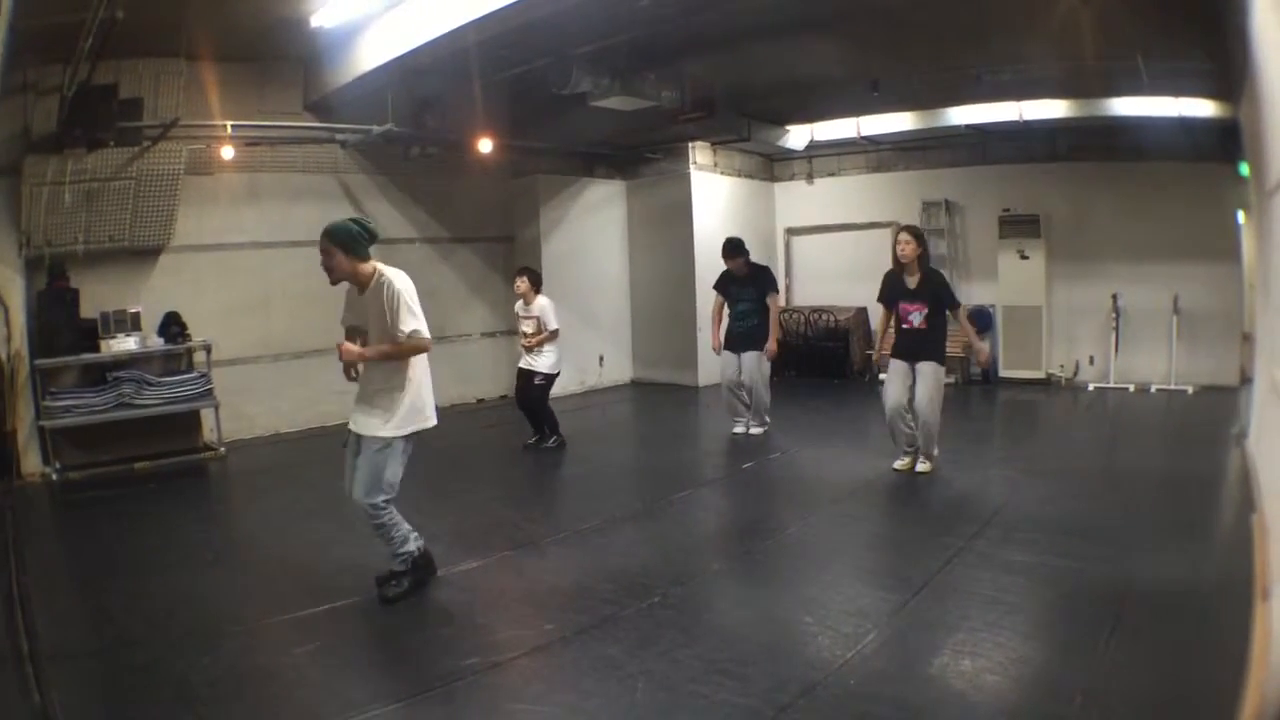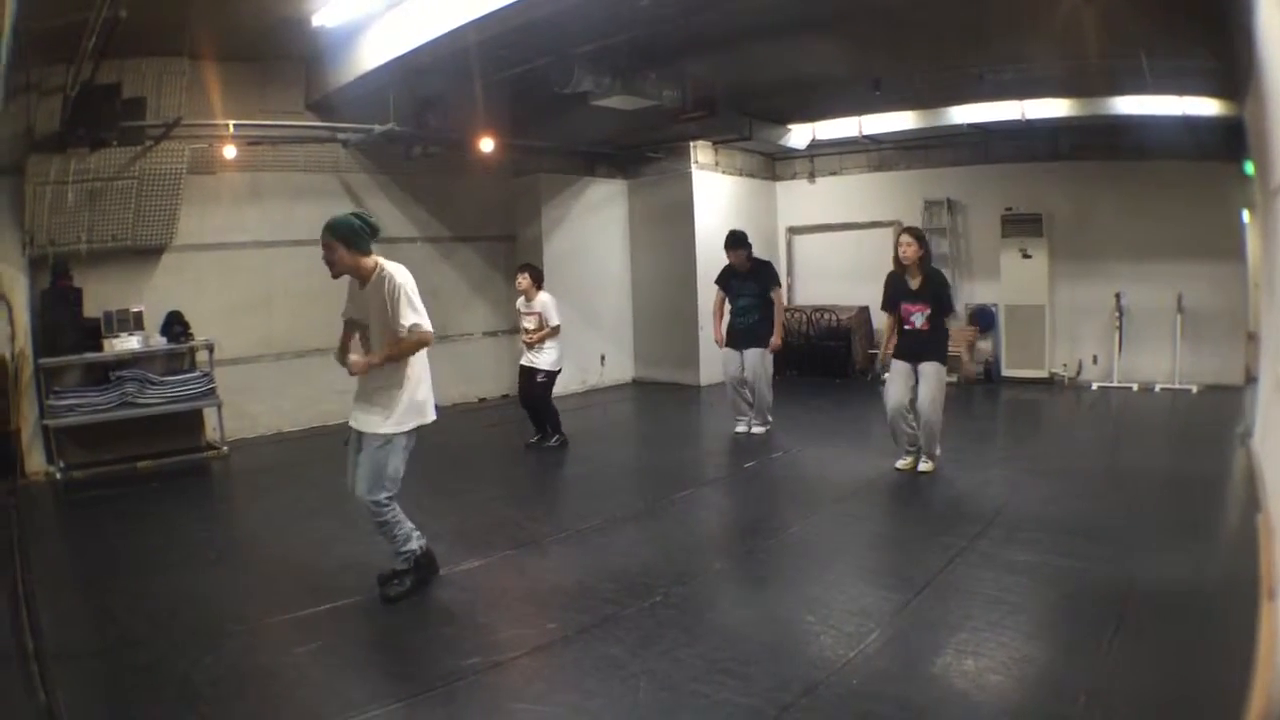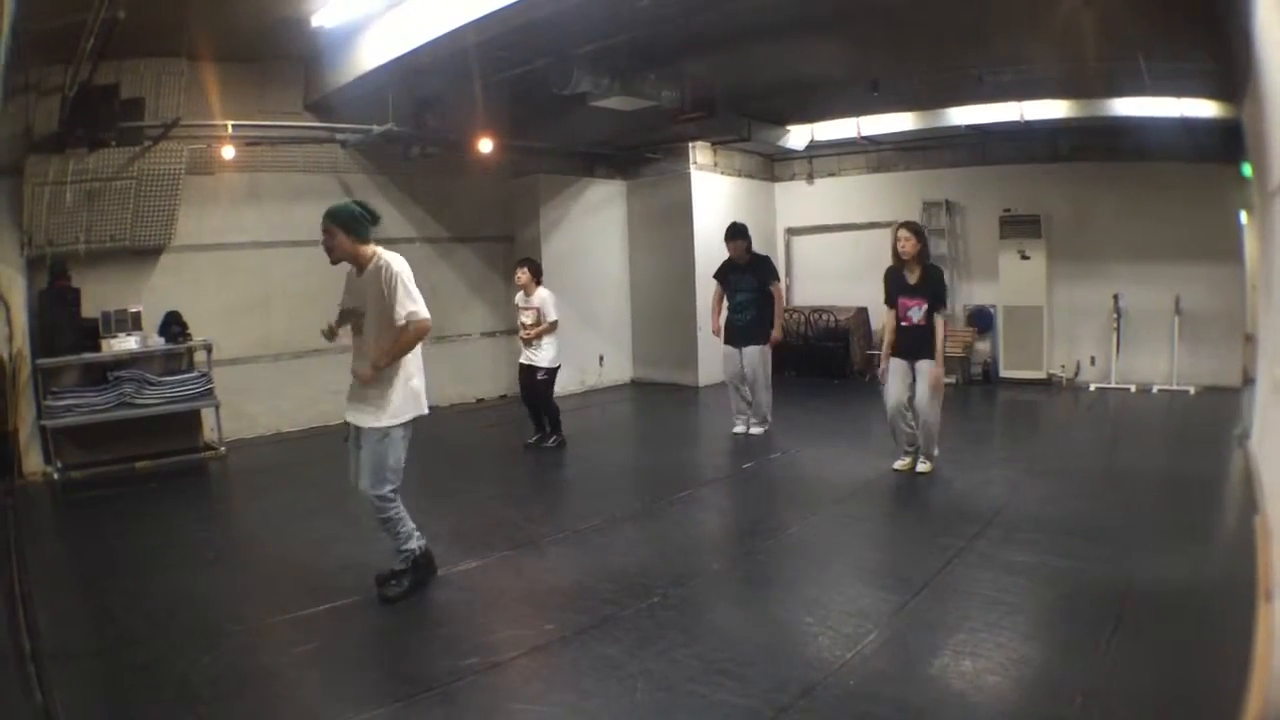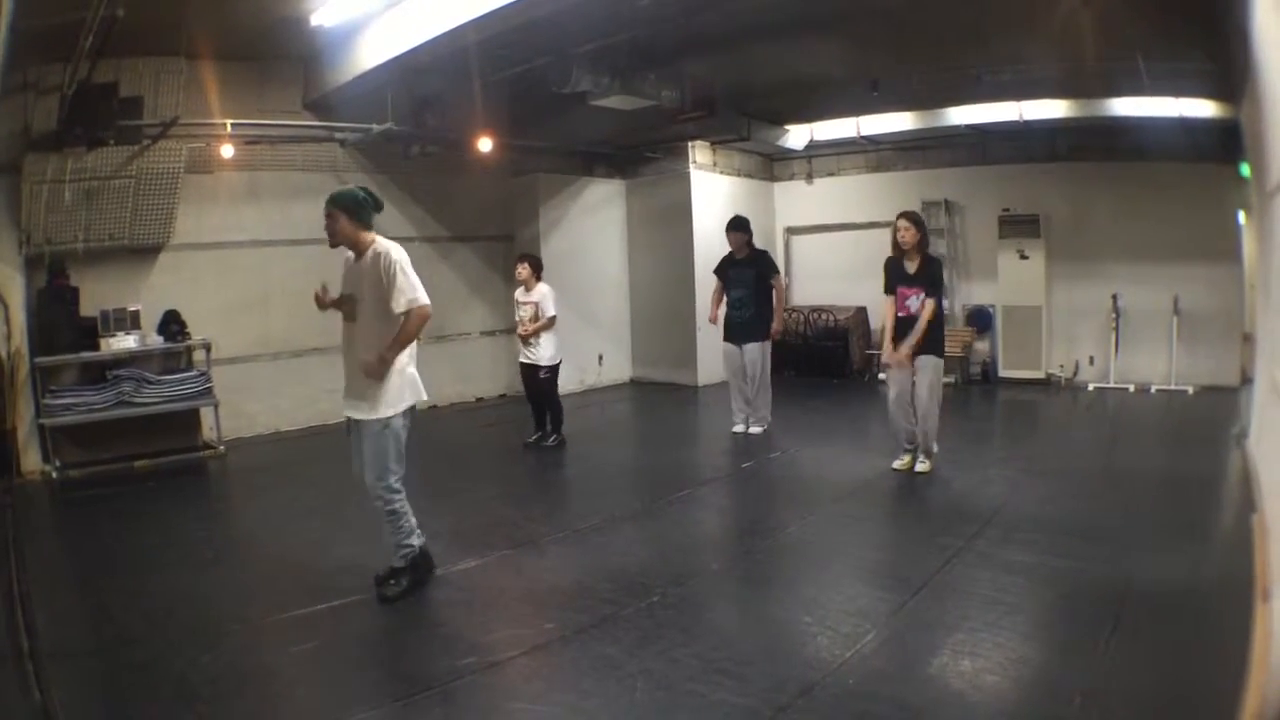
dt=0.1s
person 1, frame 1
left shoulder: (393, 284)
right shoulder: (352, 291)
left elbow: (420, 342)
left wrist: (365, 353)
right wrist: (349, 359)
left hip: (398, 410)
right hip: (370, 405)
left knee: (371, 497)
right knee: (359, 491)
left ankle: (414, 560)
right ankle: (408, 557)
person 1, frame 2
left shoulder: (394, 278)
right shoulder: (355, 284)
left elbow: (421, 335)
left wrist: (371, 361)
right wrist: (344, 347)
left hip: (398, 405)
right hip: (369, 404)
left knee: (374, 493)
right knee: (362, 488)
left ankle: (417, 559)
right ankle: (410, 557)
person 1, frame 3
left shoulder: (391, 267)
right shoulder: (353, 274)
left elbow: (420, 325)
left wrist: (378, 364)
right wrist: (336, 326)
left hip: (393, 399)
right hip: (364, 399)
left knee: (378, 488)
right knee: (366, 484)
left ankle: (415, 559)
right ankle: (409, 557)
person 1, frame 4
left shoulder: (388, 255)
right shoulder: (351, 260)
left elbow: (421, 310)
left wrist: (386, 358)
right wrist: (330, 303)
left hip: (387, 392)
right hip: (360, 391)
left knee: (384, 482)
right knee: (372, 479)
left ankle: (413, 559)
right ankle: (408, 556)
person 2, frame 1
left shoulder: (934, 278)
right shoulder: (891, 278)
left elbow: (957, 312)
left wrist: (977, 344)
right wrist: (878, 347)
left hip: (931, 353)
right hip: (901, 353)
left knee: (925, 407)
right knee: (894, 405)
left ankle: (926, 454)
right ankle: (908, 450)
person 2, frame 2
left shoulder: (936, 279)
right shoulder: (893, 280)
left elbow: (949, 320)
right elbow: (891, 320)
right wrist: (883, 354)
left hip: (931, 354)
right hip: (902, 354)
left knee: (927, 407)
right knee: (895, 405)
left ankle: (928, 454)
right ankle: (910, 450)
person 2, frame 3
left shoulder: (934, 274)
right shoulder: (892, 275)
left elbow: (939, 319)
right elbow: (891, 316)
left wrist: (939, 362)
right wrist: (883, 358)
left hip: (928, 352)
right hip: (900, 351)
left knee: (925, 406)
right knee: (895, 403)
left ankle: (926, 454)
right ankle: (908, 450)
person 2, frame 4
left shoulder: (933, 265)
right shoulder: (891, 264)
left elbow: (930, 308)
right elbow: (890, 304)
left wrist: (910, 345)
right wrist: (887, 344)
left hip: (928, 343)
right hip: (901, 342)
left knee: (926, 400)
right knee: (897, 399)
left ankle: (926, 453)
right ankle: (908, 449)
person 3, frame 1
left shoulder: (763, 274)
right shoulder: (725, 278)
left elbow: (773, 307)
right elbow: (718, 308)
left wrist: (773, 340)
right wrist: (715, 337)
left hip: (757, 340)
right hip: (733, 338)
left knee: (753, 382)
right knee: (728, 380)
left ankle: (759, 421)
right ankle: (741, 420)
person 3, frame 2
left shoulder: (764, 269)
right shoulder: (727, 272)
left elbow: (777, 302)
right elbow: (719, 302)
left wrist: (777, 334)
right wrist: (717, 329)
left hip: (760, 336)
right hip: (735, 335)
left knee: (757, 379)
right knee: (732, 378)
left ankle: (761, 420)
right ankle: (743, 419)
person 3, frame 3
left shoulder: (763, 264)
right shoulder: (726, 267)
left elbow: (777, 296)
right elbow: (718, 296)
left wrist: (777, 327)
right wrist: (715, 321)
left hip: (758, 333)
right hip: (733, 331)
left knee: (756, 377)
right knee: (733, 376)
left ankle: (760, 420)
right ankle: (741, 419)
person 3, frame 4
left shoulder: (761, 259)
right shoulder: (726, 262)
left elbow: (779, 289)
right elbow: (719, 290)
left wrist: (778, 319)
right wrist: (714, 308)
left hip: (757, 329)
right hip: (732, 329)
left knee: (757, 376)
right knee: (735, 376)
left ankle: (759, 421)
right ankle: (740, 419)
person 4, frame 1
left shoulder: (544, 304)
right shoulder: (518, 306)
left elbow: (554, 332)
left wrist: (535, 341)
right wrist: (523, 340)
left hip: (545, 361)
right hip: (527, 361)
left knee: (537, 401)
right knee: (522, 400)
left ankle: (556, 435)
right ankle: (540, 433)
person 4, frame 2
left shoulder: (546, 300)
right shoulder: (520, 302)
left elbow: (555, 328)
left wrist: (537, 337)
right wrist: (524, 336)
left hip: (547, 359)
right hip: (528, 358)
left knee: (541, 398)
right knee: (525, 398)
left ankle: (558, 434)
right ankle: (541, 432)
person 4, frame 3
left shoulder: (544, 295)
right shoulder: (518, 298)
left elbow: (553, 324)
left wrist: (535, 333)
right wrist: (522, 333)
left hip: (546, 356)
right hip: (527, 356)
left knee: (543, 396)
right knee: (528, 396)
left ankle: (556, 434)
right ankle: (540, 431)
person 4, frame 4
left shoulder: (544, 291)
right shoulder: (518, 293)
left elbow: (551, 319)
left wrist: (532, 329)
right wrist: (520, 329)
left hip: (545, 354)
right hip: (526, 354)
left knee: (548, 394)
right knee: (533, 395)
left ankle: (557, 433)
right ankle: (540, 430)
